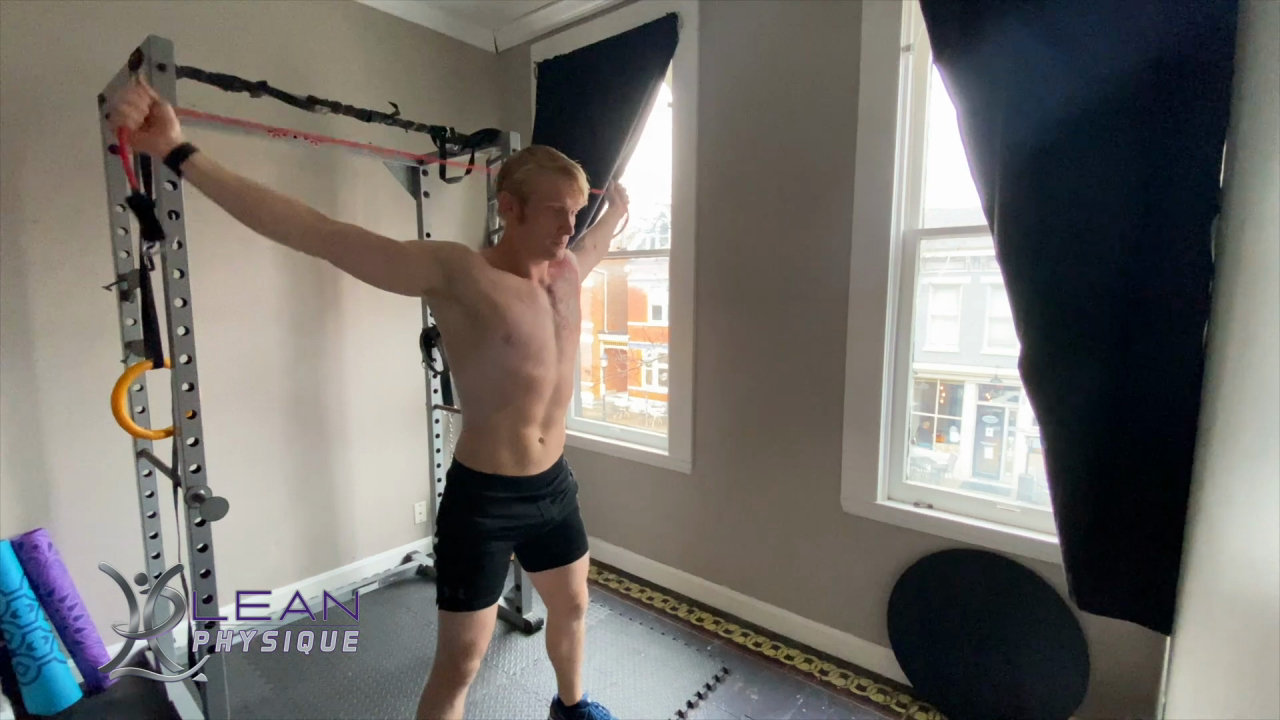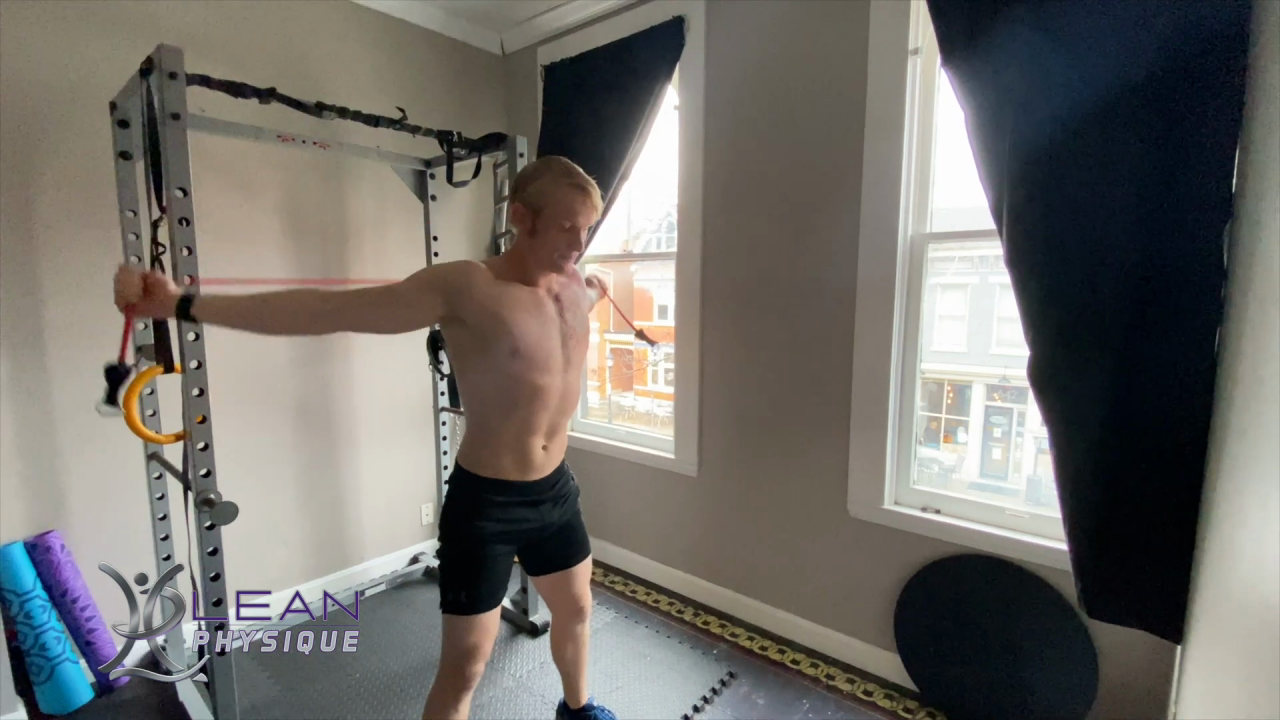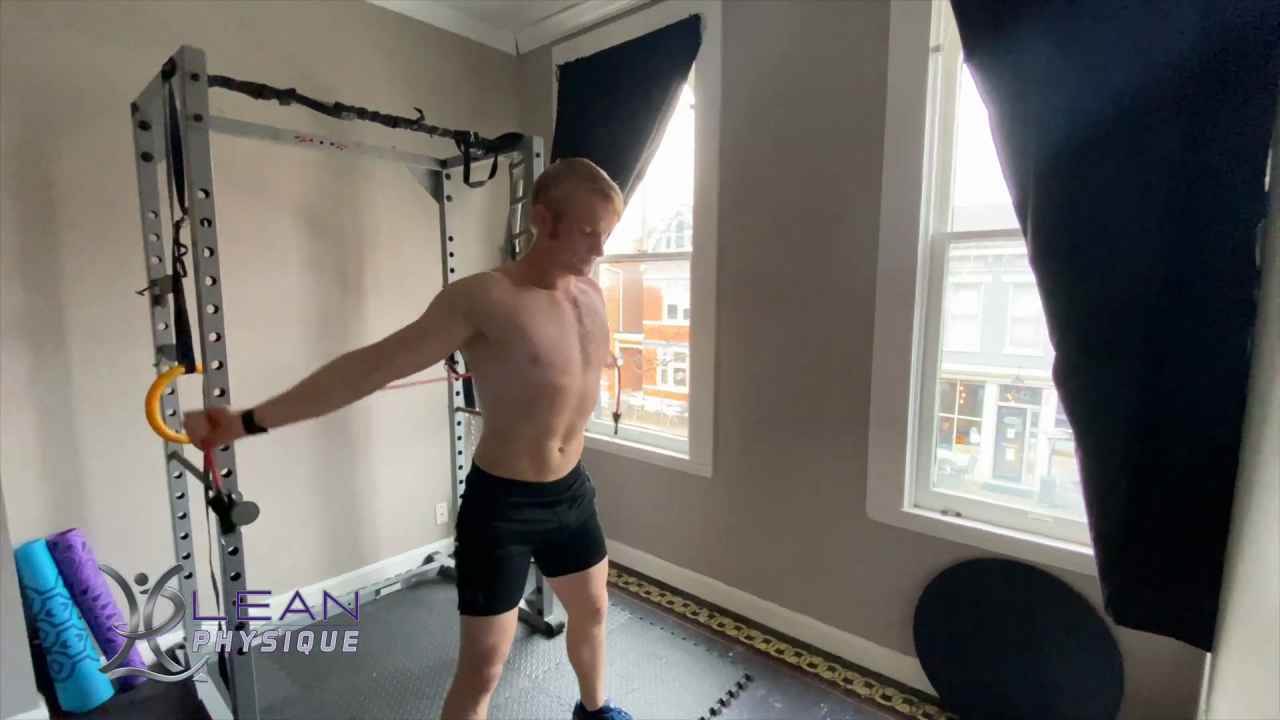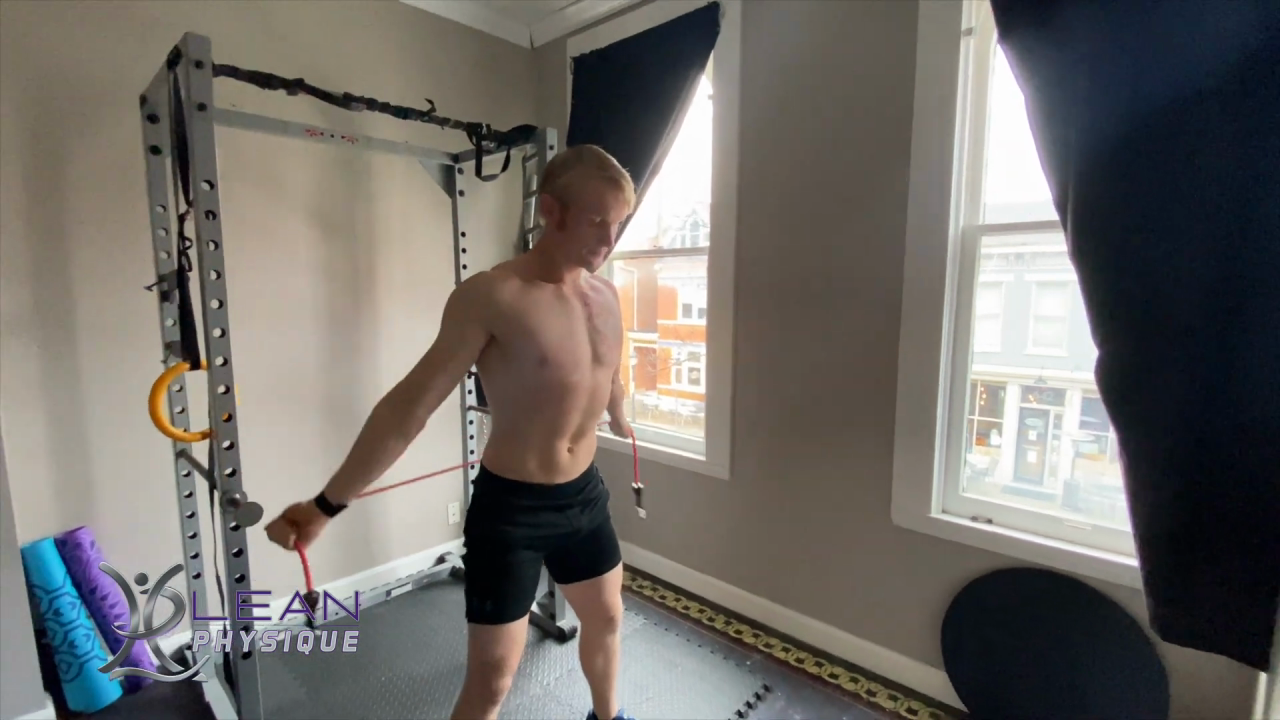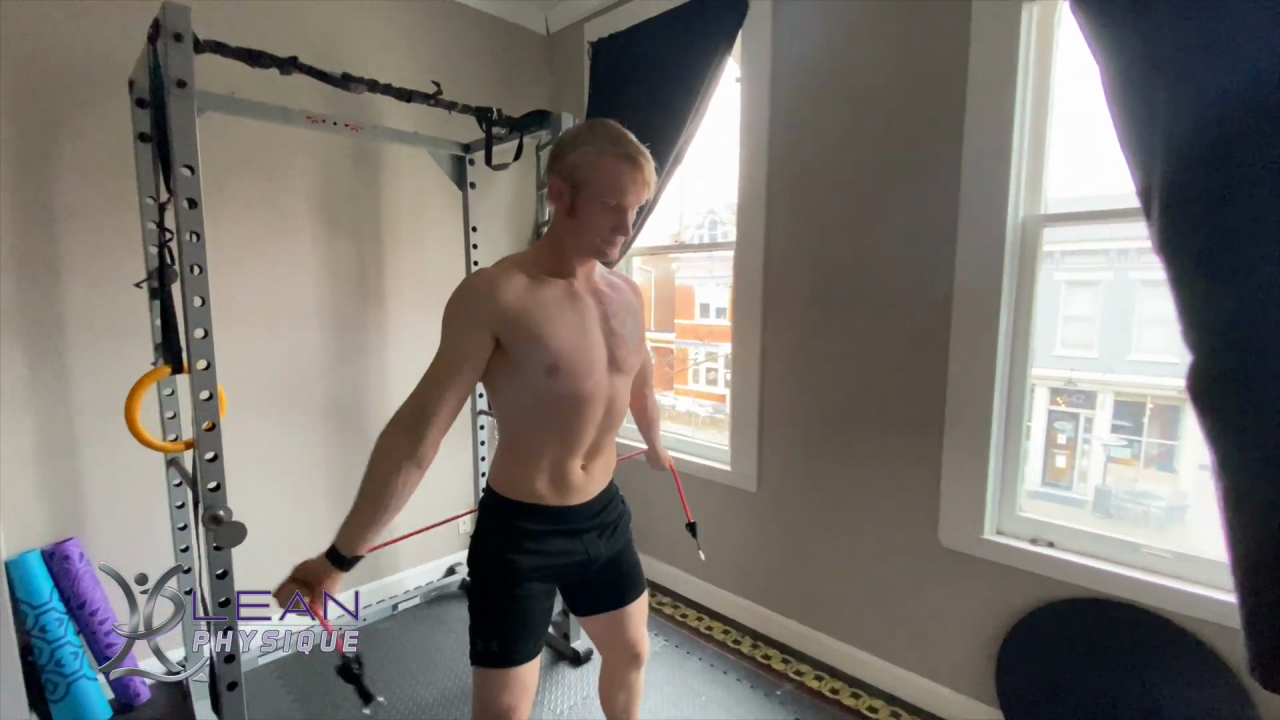
dt=0.4s
person 1, frame 1
left shoulder: (569, 271)
right shoulder: (456, 274)
right elbow: (322, 236)
left hip: (554, 486)
right hip: (482, 499)
left knee: (571, 606)
right knee: (460, 662)
person 1, frame 2
left shoulder: (571, 286)
right shoulder: (466, 288)
right elbow: (328, 310)
left wrist: (596, 288)
right wrist: (186, 303)
left hip: (556, 491)
right hip: (484, 503)
left knee: (575, 610)
right knee: (464, 667)
person 1, frame 3
left shoulder: (590, 293)
right shoulder: (485, 298)
right elbow: (371, 366)
right wrist: (252, 420)
left hip: (572, 493)
right hip: (500, 504)
left knee: (592, 611)
right knee: (482, 668)
person 1, frame 4
left shoulder: (604, 294)
right shoulder: (492, 297)
right elbow: (410, 404)
left wrist: (617, 415)
right wrist: (326, 504)
left hip: (584, 497)
right hip: (509, 509)
left knee: (605, 619)
person 1, frame 5
left shoulder: (626, 295)
right shoulder: (493, 297)
right elbow: (417, 432)
left wrist: (655, 444)
right wrist: (340, 557)
left hip: (604, 519)
right hip: (518, 536)
left knee: (629, 653)
